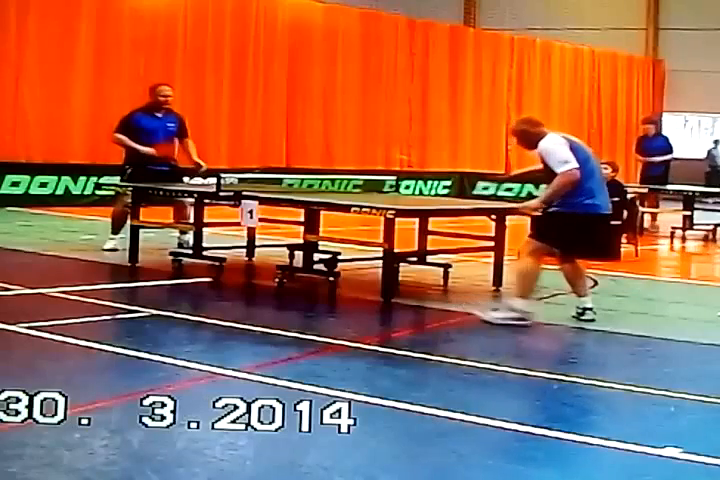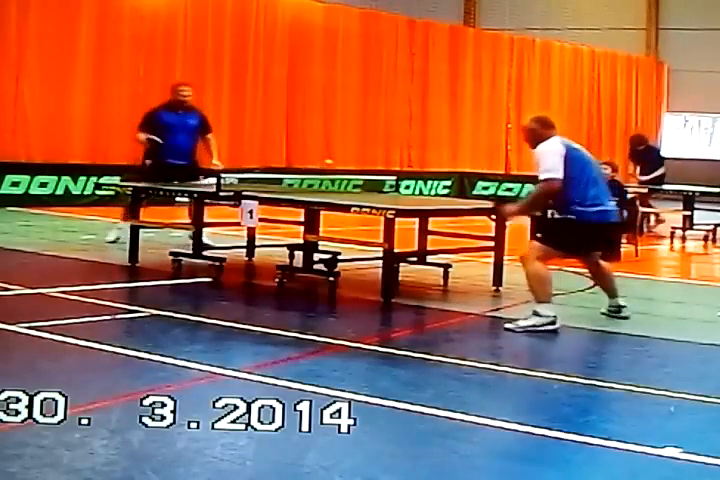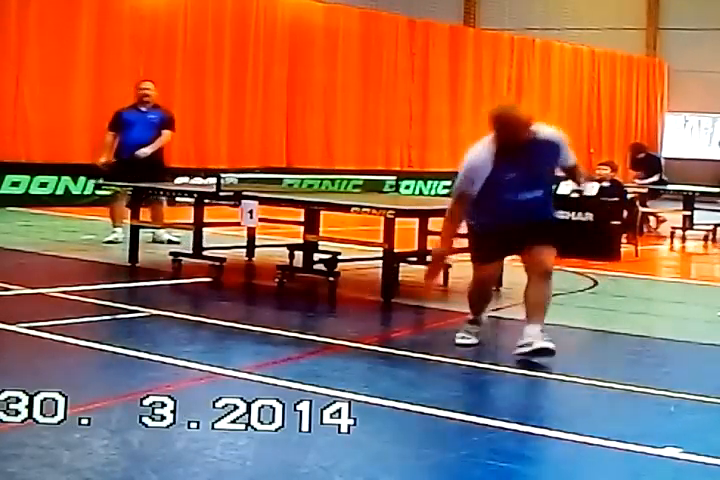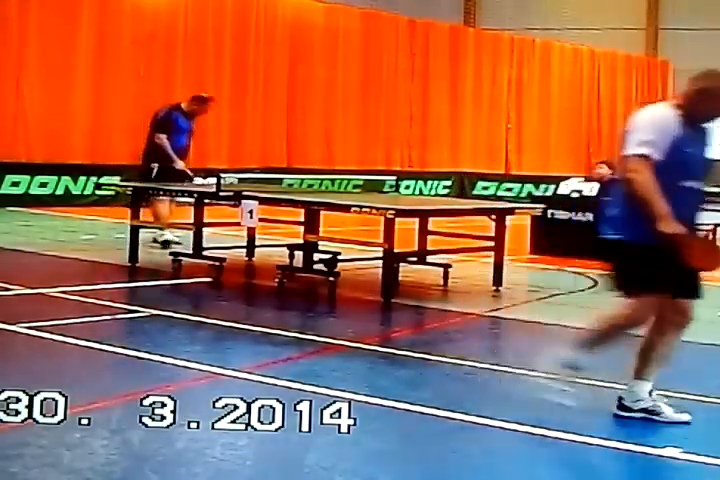
dt=1s
person 1, frame 1
left shoulder: (548, 143)
right shoulder: (562, 139)
left elbow: (571, 175)
left wrist: (540, 201)
left hip: (575, 209)
right hip: (597, 209)
left knee: (529, 252)
right knee: (567, 257)
left ankle: (519, 309)
right ankle: (585, 306)
person 1, frame 2
left shoulder: (547, 148)
right shoulder: (573, 150)
left elbow: (552, 186)
left wrist: (521, 208)
right wrist: (531, 207)
left hip: (582, 216)
right hip: (605, 214)
left knee: (533, 256)
right knee: (592, 259)
left ankle: (546, 315)
right ankle: (617, 305)
person 1, frame 3
left shoulder: (551, 139)
right shoulder: (480, 157)
left elbow: (570, 167)
right elbow: (461, 201)
right wrist: (443, 247)
left hip: (537, 219)
right hip: (491, 223)
left knee: (543, 269)
right knee: (485, 277)
left ankle: (532, 337)
right ankle: (475, 321)
person 1, frame 4
right shoulder: (657, 119)
right elbow: (636, 168)
right wrist: (664, 218)
left hip: (669, 235)
right hip: (639, 231)
left knee: (679, 314)
right knee: (643, 308)
left ankle: (638, 394)
right ankle: (573, 356)
person 2, frame 1
left shoulder: (175, 118)
right shoulder: (136, 116)
left elbow: (185, 140)
right elbow: (117, 137)
left wrist: (194, 158)
right wrist: (139, 148)
left hip: (167, 168)
right hip: (139, 168)
left knee: (182, 201)
right knee: (124, 202)
left ankle: (184, 238)
right ankle: (113, 238)
person 2, frame 2
left shoulder: (198, 115)
right shoulder: (157, 113)
left elbow: (208, 136)
right elbow: (140, 134)
left wrist: (214, 158)
right wrist: (145, 140)
left hip: (187, 165)
right hip: (158, 163)
right ankle: (121, 228)
person 2, frame 3
left shoulder: (164, 115)
right shoulder: (123, 113)
left elbow: (166, 135)
right elbow: (111, 135)
left wrist: (150, 149)
right wrist: (105, 156)
left hip: (151, 163)
right hip: (123, 162)
left knee: (157, 197)
right knee: (119, 195)
left ankle: (159, 232)
right ankle: (117, 231)
person 2, frame 4
left shoulder: (190, 118)
right shoulder: (167, 114)
right elbow: (160, 139)
left wrist: (181, 162)
right wrist: (176, 160)
left hip: (175, 165)
right hip: (159, 163)
left knee: (170, 197)
right knee: (160, 197)
left ankle: (163, 232)
right ankle: (164, 233)
